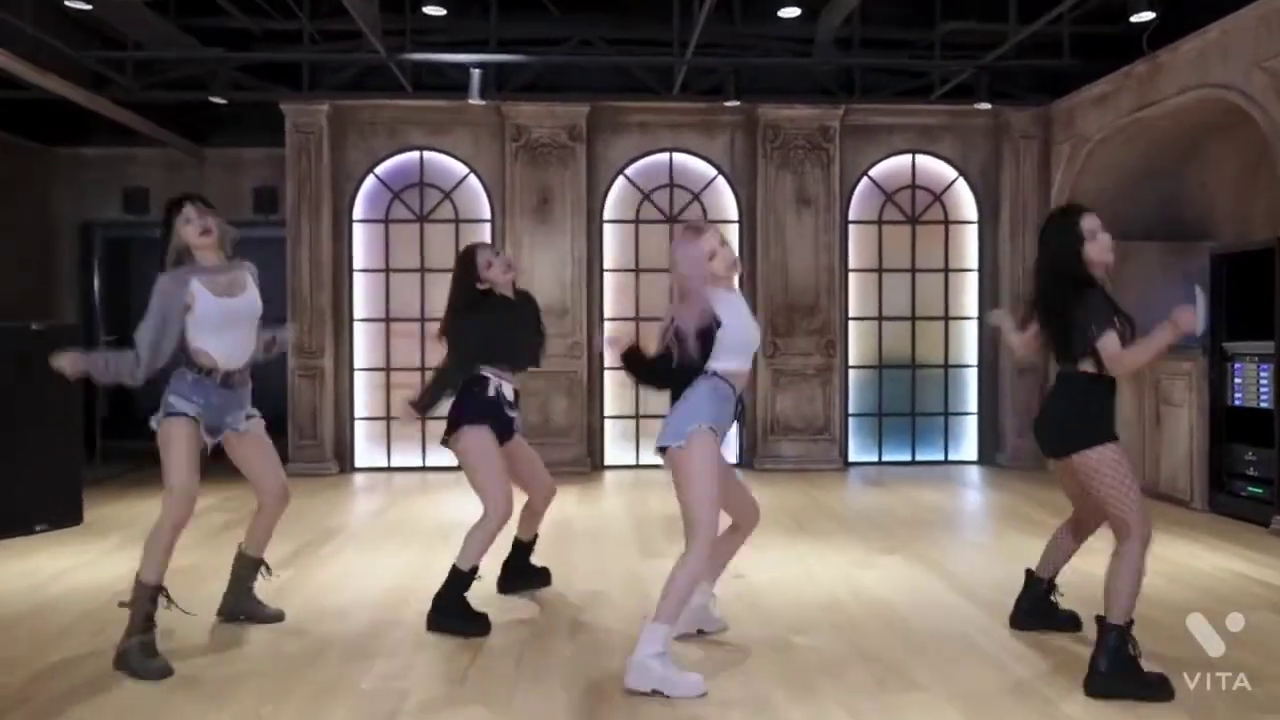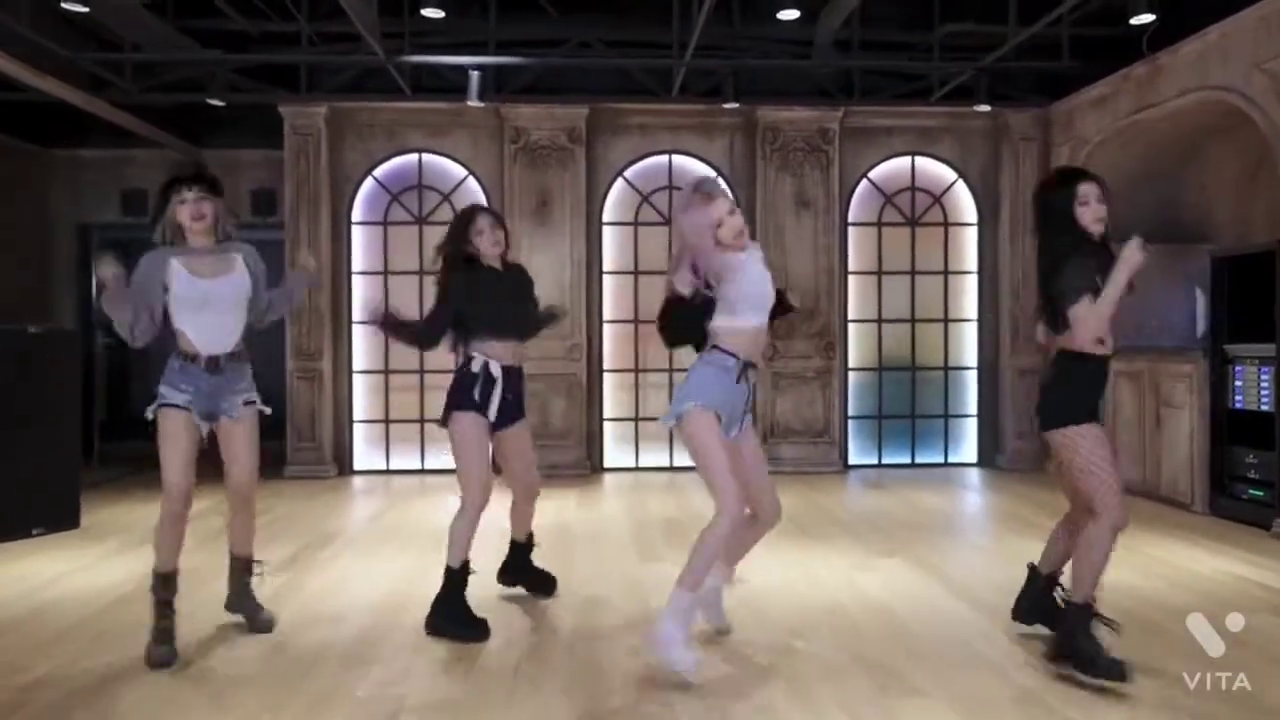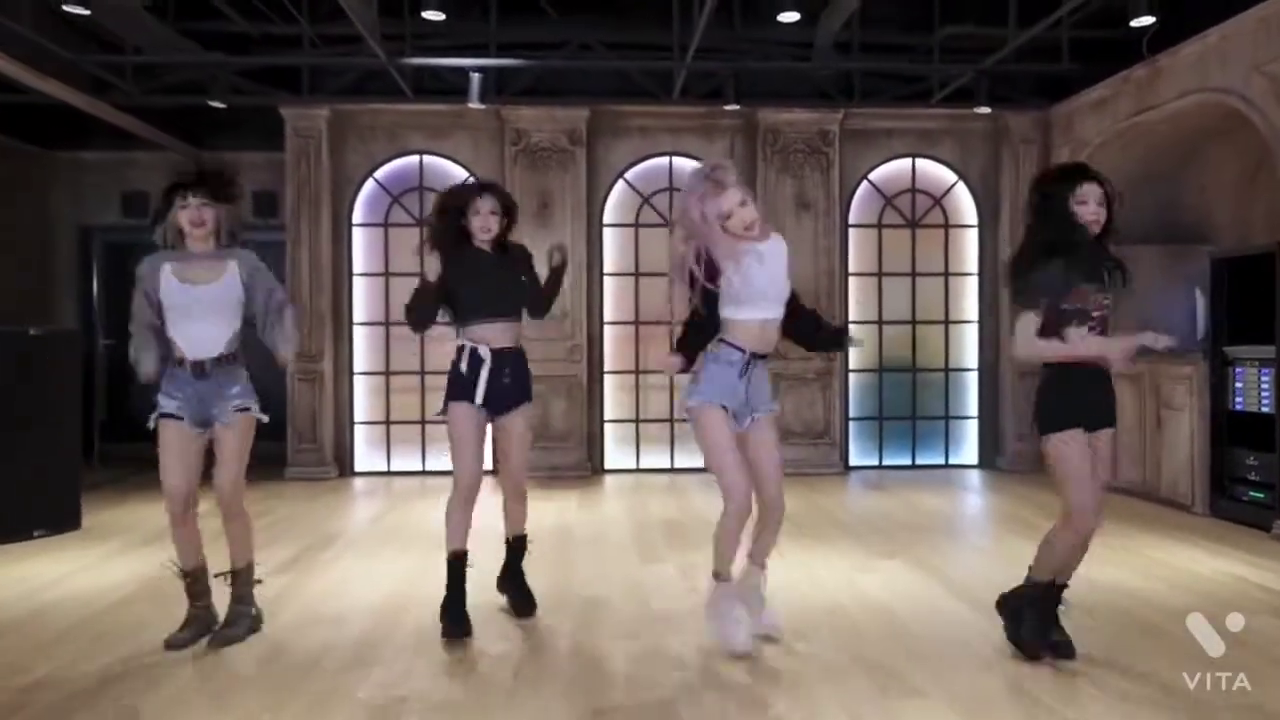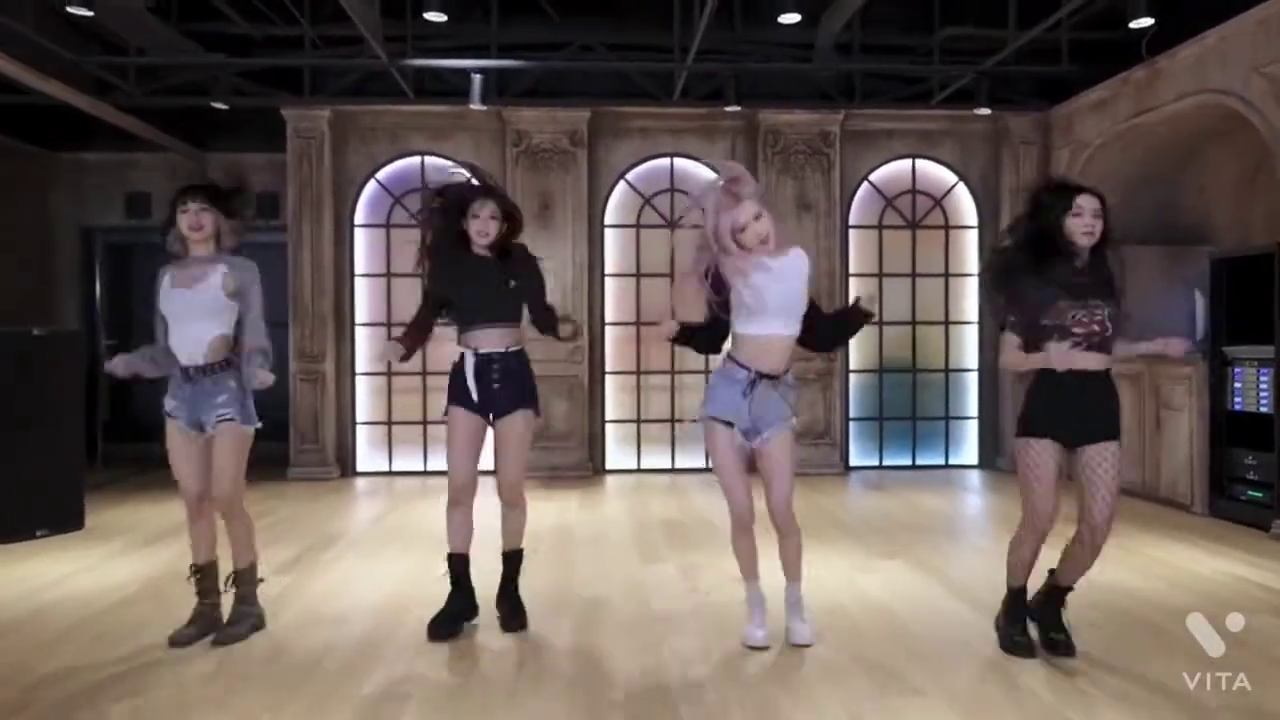
dt=0.1s
person 1, frame 1
left shoulder: (1059, 297)
right shoulder: (1090, 299)
left elbow: (1023, 349)
right elbow: (1123, 364)
left wrist: (1003, 323)
right wrist: (1173, 329)
left hip: (1059, 416)
right hip: (1081, 419)
left knee: (1089, 514)
right knee: (1135, 532)
left ankle: (1032, 598)
right ankle: (1113, 662)
person 1, frame 2
left shoulder: (1086, 259)
right shoulder: (1077, 262)
left elbow: (1049, 336)
right elbow: (1088, 336)
right wrist: (1123, 275)
left hip: (1069, 394)
right hip: (1074, 396)
left knee: (1087, 507)
right knee: (1110, 512)
left ankle: (1036, 595)
right ankle: (1075, 635)
person 1, frame 3
left shoulder: (1102, 264)
right shoulder: (1048, 269)
right elbow: (1023, 347)
left wrist: (1132, 341)
right wrist: (1094, 349)
left hip: (1097, 396)
right hip: (1060, 396)
left knee: (1084, 517)
right knee: (1082, 516)
left ankle: (1039, 603)
right ankle: (1021, 604)
person 1, frame 4
left shoulder: (1103, 280)
right shoulder: (1030, 281)
right elbow: (1008, 357)
left wrist: (1152, 346)
right wrist: (1048, 359)
left hip: (1099, 406)
right hip: (1047, 405)
left knee: (1097, 525)
right knee: (1038, 521)
left ankle: (1050, 604)
right ankle: (1015, 608)
person 2, frame 1
left shoulder: (728, 299)
right shoulder: (703, 308)
right elbow: (663, 373)
right wrist: (631, 355)
left hip: (707, 423)
right hip: (698, 422)
left knee: (747, 512)
right knee: (704, 540)
left ankle: (696, 602)
right ankle: (647, 658)
person 2, frame 2
left shoulder: (752, 257)
right shoulder: (707, 270)
right elbow: (684, 330)
right wrist: (676, 300)
left hip: (737, 396)
right hip: (706, 391)
left knee: (767, 512)
right knee: (731, 510)
left ankle: (712, 588)
right ankle: (672, 624)
person 2, frame 3
left shoulder: (775, 249)
right shoulder: (714, 260)
right elbow: (701, 327)
left wrist: (834, 335)
right wrist: (682, 355)
left hip: (757, 385)
right hip: (717, 381)
left knee: (772, 503)
right knee: (739, 502)
left ankle: (753, 594)
right ankle: (722, 598)
person 2, frame 4
left shoulder: (797, 264)
right shoulder: (728, 274)
left elbow: (817, 332)
right elbow: (710, 336)
left wrist: (854, 315)
right wrist: (678, 331)
left hip: (774, 398)
right hip: (730, 394)
left knee: (783, 513)
right knee: (742, 513)
left ankle: (794, 605)
right ankle: (755, 603)
person 3, frame 1
left shoulder: (250, 273)
right shoulder: (180, 284)
right elbow: (145, 356)
left wrist: (271, 341)
right wrist: (89, 365)
left hip: (236, 397)
right hip: (189, 397)
left knee: (276, 491)
right knee: (180, 504)
left ankle: (238, 594)
person 3, frame 2
left shoulder: (244, 258)
right shoulder: (158, 263)
left elbow: (260, 311)
right elbow: (138, 331)
left wrist: (297, 279)
right wrist: (113, 285)
left hip: (234, 382)
right hip: (182, 383)
left knee: (243, 490)
right knee: (176, 495)
left ankle: (241, 590)
right ankle: (162, 618)
person 3, frame 3
left shoulder: (242, 264)
right shoulder: (154, 269)
left elbow: (274, 307)
right elbow: (145, 330)
left wrist: (285, 339)
right wrist: (146, 357)
left hip: (230, 385)
right hip: (178, 389)
left knee: (229, 493)
right knee: (177, 500)
left ankle: (244, 600)
right ankle: (199, 607)
person 3, frame 4
left shoulder: (239, 271)
right shoulder: (167, 277)
left elbow: (252, 333)
left wrist: (259, 370)
right wrist: (129, 362)
left hip: (224, 391)
right hip: (180, 392)
left knee: (226, 497)
right knee: (194, 501)
left ankle: (247, 604)
right ankle: (207, 606)
person 4, frame 1
left shoulder: (526, 307)
right shoulder: (479, 311)
right elbow: (456, 367)
right wrist: (422, 403)
left hip: (503, 413)
right hip: (476, 410)
left knee: (543, 490)
right knee: (498, 509)
left ankle: (517, 568)
right ankle: (447, 603)
person 4, frame 2
left shoulder: (518, 277)
right shoulder: (463, 281)
right elbow: (427, 334)
right wrist: (391, 324)
left hip: (511, 388)
right hip: (474, 389)
left knee: (528, 484)
right knee: (476, 493)
left ankle: (518, 562)
right ankle: (448, 602)
person 4, frame 3
left shoulder: (516, 257)
right shoulder: (452, 261)
left elbow: (537, 306)
right elbow: (420, 317)
left wrist: (556, 269)
right wrist: (428, 282)
left hip: (512, 371)
right hip: (469, 373)
left knee: (514, 480)
right knee: (466, 482)
left ankle: (513, 574)
right ankle: (455, 593)
person 4, frame 4
left shoulder: (520, 262)
right shoulder: (449, 264)
left elbow: (541, 314)
right elbow: (427, 317)
left wrist: (561, 327)
right wrist: (404, 345)
left hip: (513, 374)
right hip: (469, 377)
left knee: (511, 487)
right knee: (459, 485)
left ankle: (509, 588)
right ankle: (461, 594)
